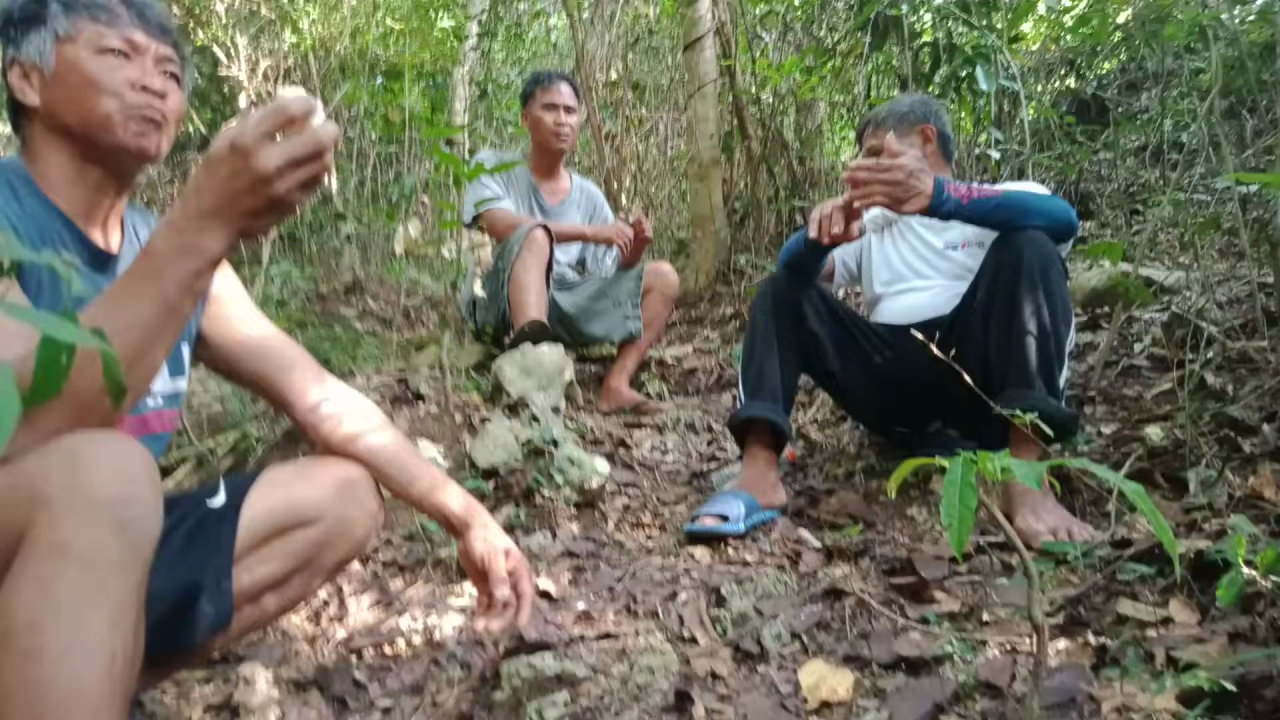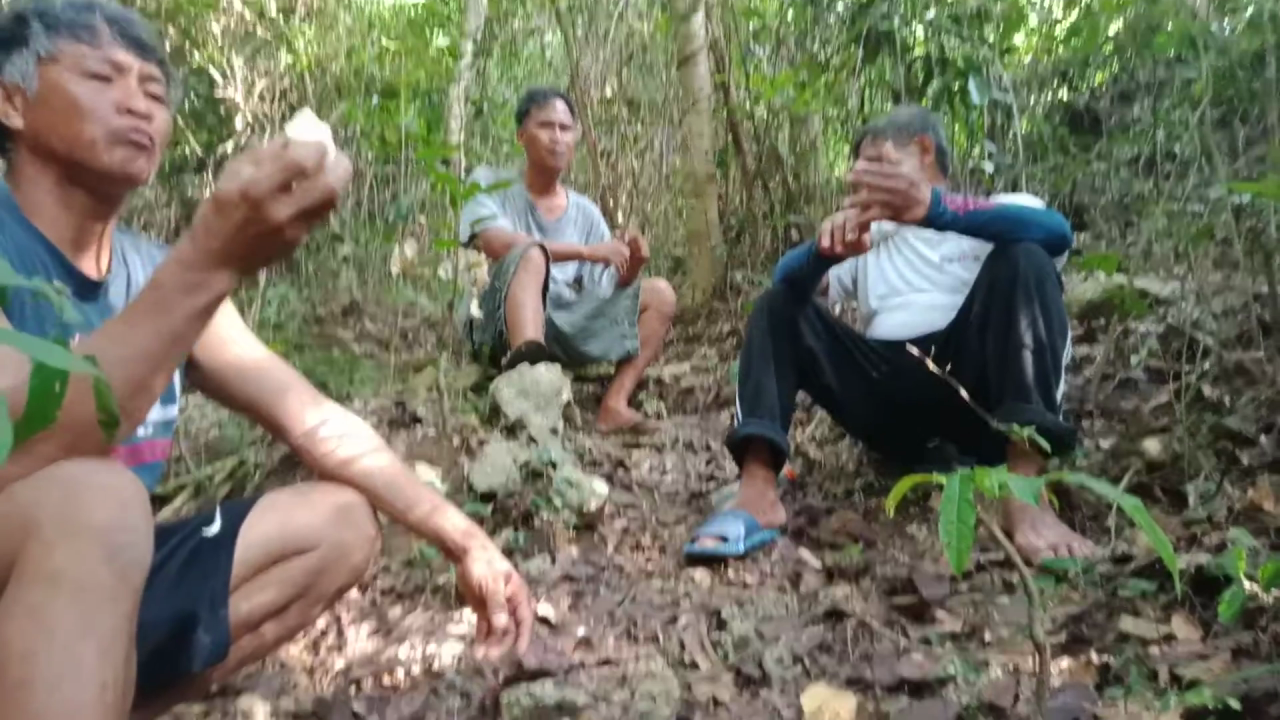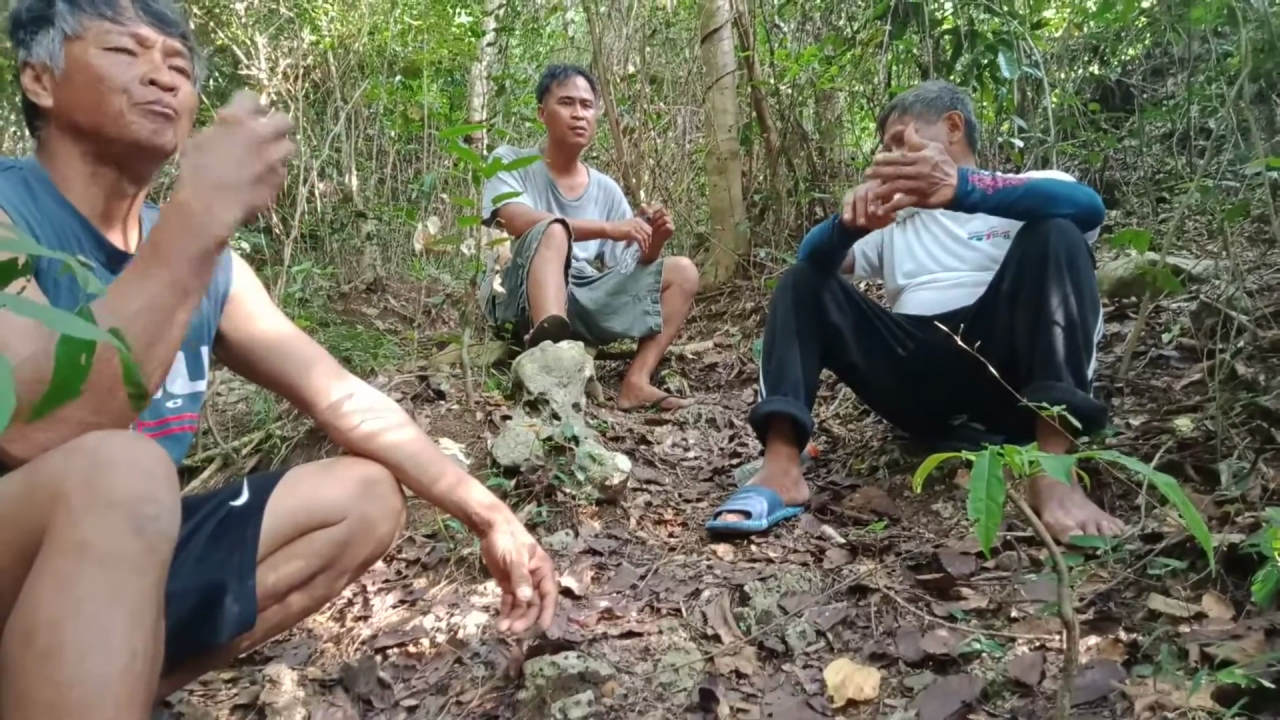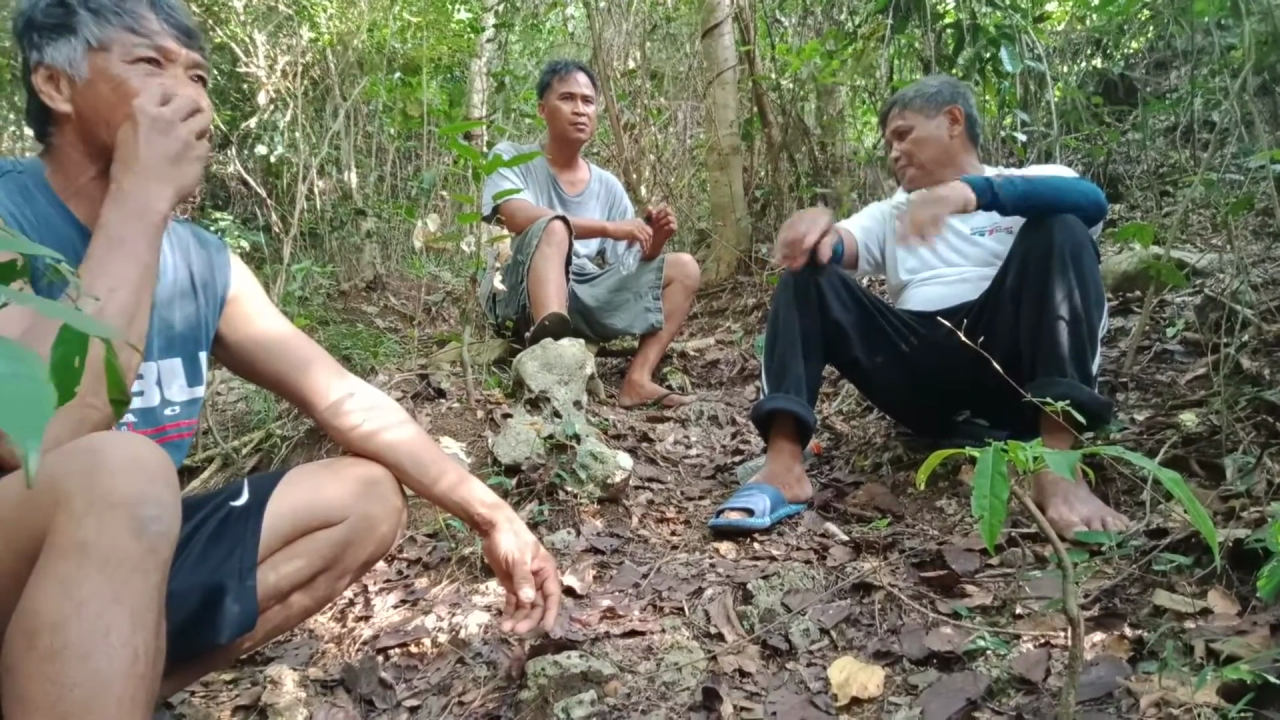
dt=1s
person 1, frame 1
left shoulder: (169, 251)
left elbow: (320, 396)
left wrist: (463, 515)
right wrist: (205, 226)
left hip: (102, 552)
left knee: (344, 495)
right knee: (104, 470)
person 1, frame 2
left shoulder: (159, 278)
left elbow: (315, 422)
left wrist: (460, 538)
right wrist: (210, 264)
left hip: (101, 583)
left knee: (341, 522)
right knee: (92, 503)
person 1, frame 3
left shoulder: (206, 265)
left elbow: (342, 397)
left wrist: (486, 513)
right wrist: (202, 214)
left hip: (120, 558)
left knee: (365, 495)
right knee: (118, 471)
person 1, frame 4
left shoulder: (202, 263)
left elbow: (344, 399)
left wrist: (488, 513)
right wrist: (141, 196)
left hip: (120, 557)
left knee: (366, 496)
right knee: (118, 469)
person 2, frame 1
left shoulder: (1001, 201)
right shoulder: (874, 227)
left elbow: (1061, 219)
right elbow: (792, 266)
left wrist: (936, 195)
right wrist: (823, 233)
left hip: (979, 372)
right hip: (895, 385)
left knee: (1025, 246)
right knee: (781, 290)
left ankle: (1026, 479)
right ankle: (758, 474)
person 2, frame 2
left shoulder: (995, 218)
right shoulder: (870, 241)
left elbow: (1056, 233)
right elbow: (787, 278)
left wrist: (932, 208)
right wrist: (827, 248)
left hip: (974, 389)
right hip: (894, 405)
left knee: (1021, 258)
right knee: (777, 305)
left ankle: (1025, 494)
right ankle: (757, 492)
person 2, frame 3
left shoulder: (1026, 190)
right shoulder: (896, 218)
left elbow: (1088, 207)
right elbow: (812, 256)
left wrist: (961, 187)
right wrist: (851, 222)
left hip: (1004, 366)
right hip: (919, 380)
left knee: (1053, 235)
right knee: (802, 283)
left ankle: (1053, 471)
right ankle: (781, 468)
person 2, frame 4
left shoulder: (1029, 185)
right shoulder: (892, 213)
left elbow: (1090, 200)
right elbow: (837, 244)
left wrist: (971, 190)
right wrist: (814, 226)
left hip: (1009, 361)
right hip: (923, 376)
left knee: (1057, 228)
right knee: (807, 275)
left ankle: (1057, 467)
right ankle: (784, 464)
person 3, frame 1
left shoulder: (589, 195)
right shoulder: (493, 166)
left elbow: (613, 276)
right elbow: (499, 225)
left wrist: (633, 252)
right wrist: (588, 232)
left hip: (565, 303)
right hip: (500, 302)
left knee: (663, 277)
right knee: (535, 234)
left ankle: (615, 386)
right ankle: (529, 346)
person 3, frame 2
left shoulder: (586, 212)
right shoulder: (489, 185)
left elbow: (609, 296)
right elbow: (496, 244)
left wrist: (629, 270)
right wrist: (585, 252)
left hip: (562, 325)
right hip: (498, 322)
left knee: (659, 295)
right knee: (531, 254)
left ankle: (614, 405)
right ankle: (525, 366)
person 3, frame 3
left shoulder: (607, 190)
right shoulder: (510, 161)
left elbow: (631, 271)
right elbow: (517, 221)
left wrist: (652, 244)
right wrist: (608, 229)
left hip: (585, 301)
right hip: (519, 299)
left knee: (682, 272)
right knee: (554, 230)
left ankle: (636, 382)
right ankle: (548, 344)
person 3, frame 4
left shoulder: (608, 186)
right shoulder: (511, 158)
left elbow: (633, 268)
right elbow: (518, 217)
left wrist: (653, 242)
right wrist: (608, 228)
left hip: (586, 297)
right hip: (520, 295)
left knee: (683, 268)
right knee: (555, 226)
left ankle: (637, 380)
right ankle: (550, 342)
